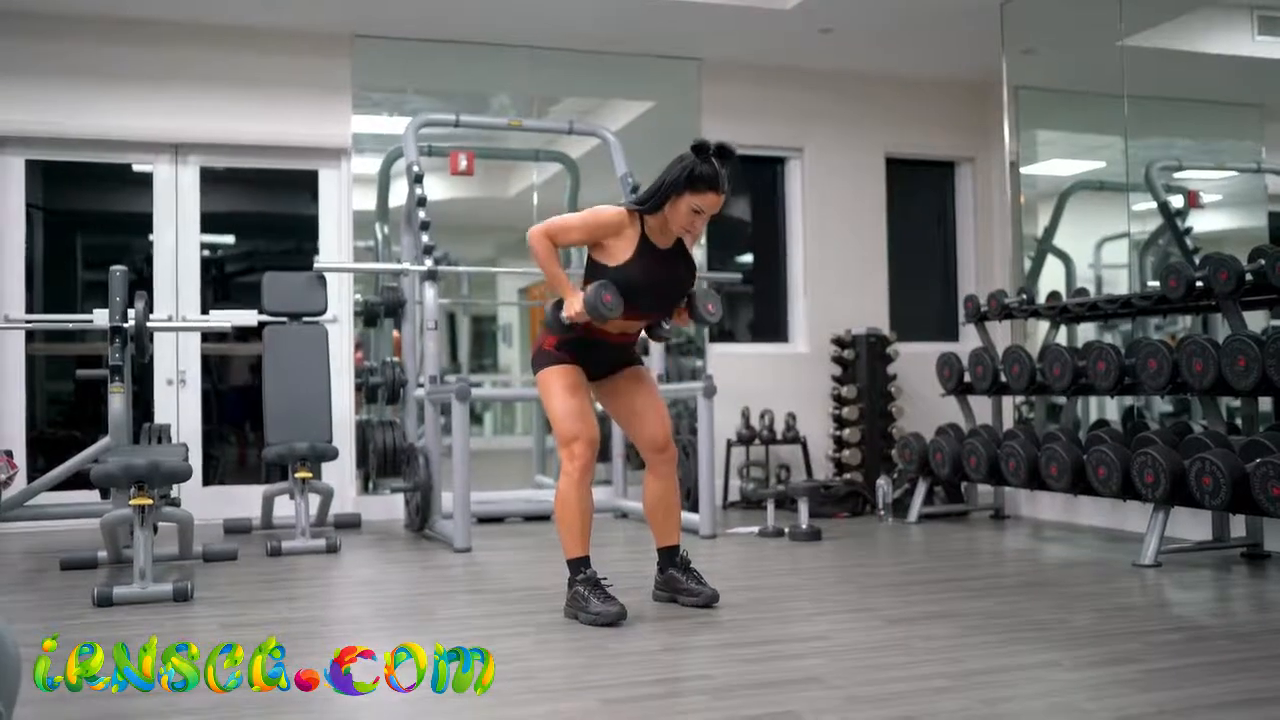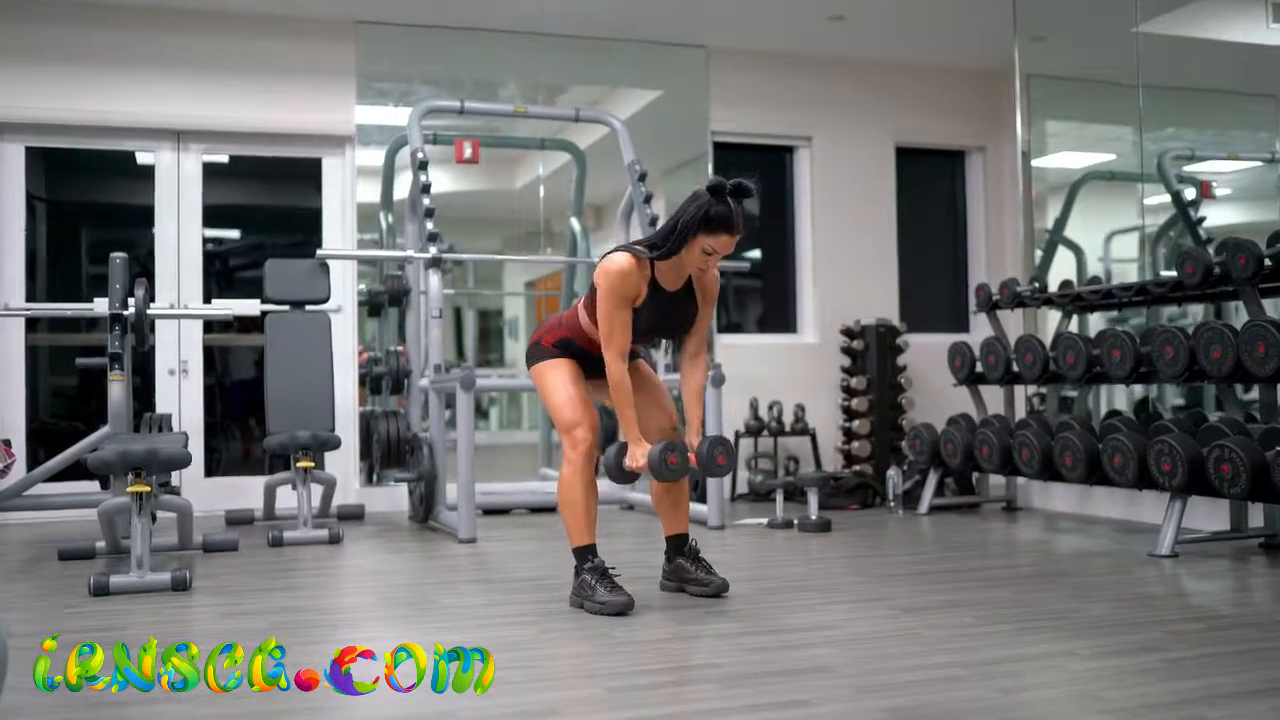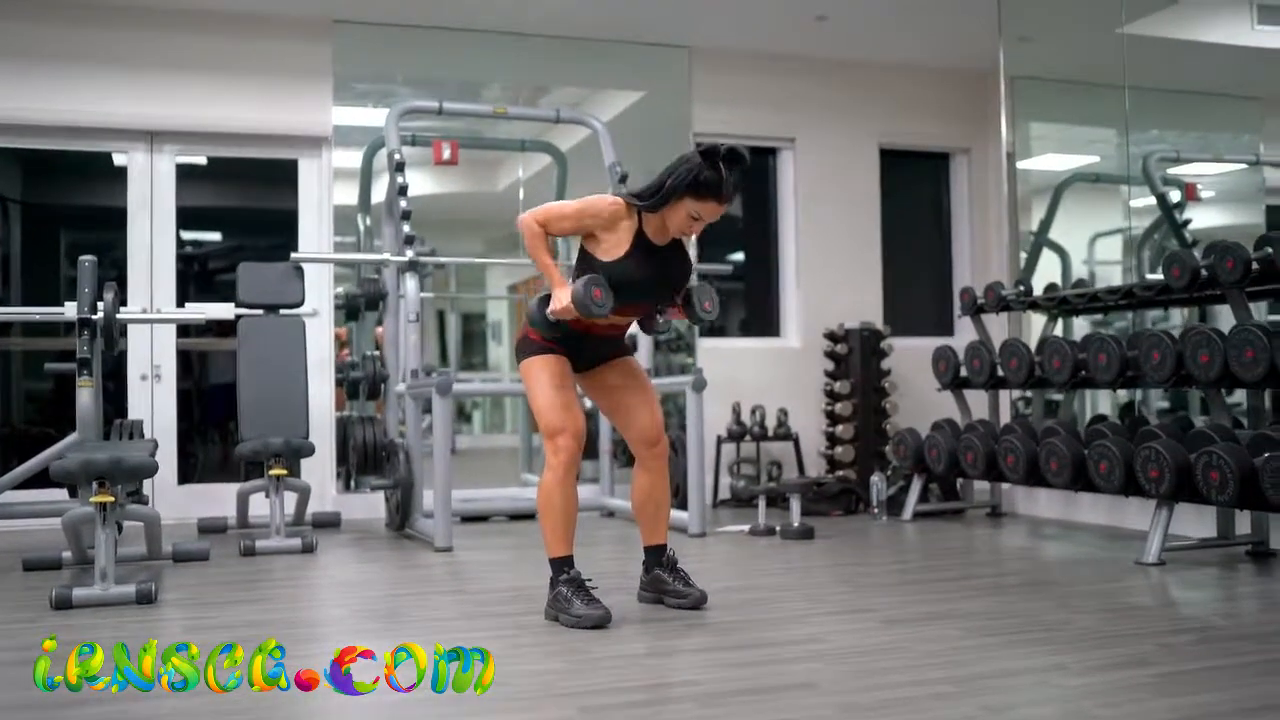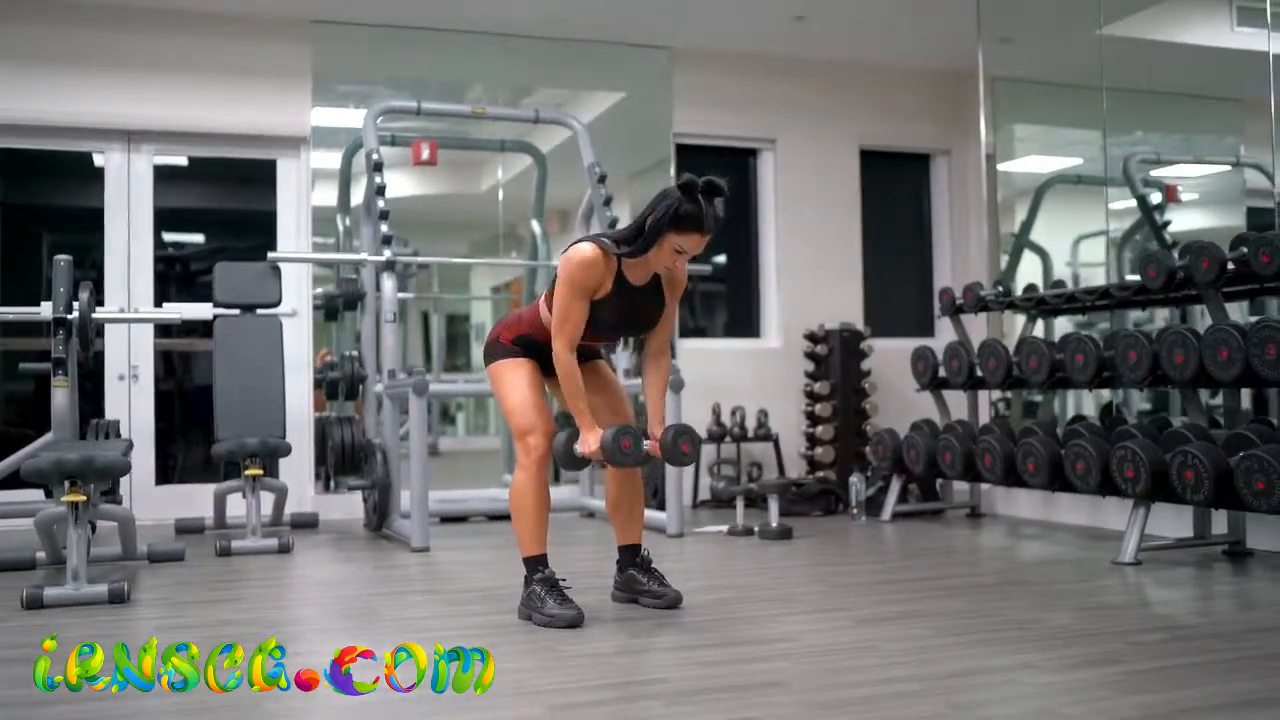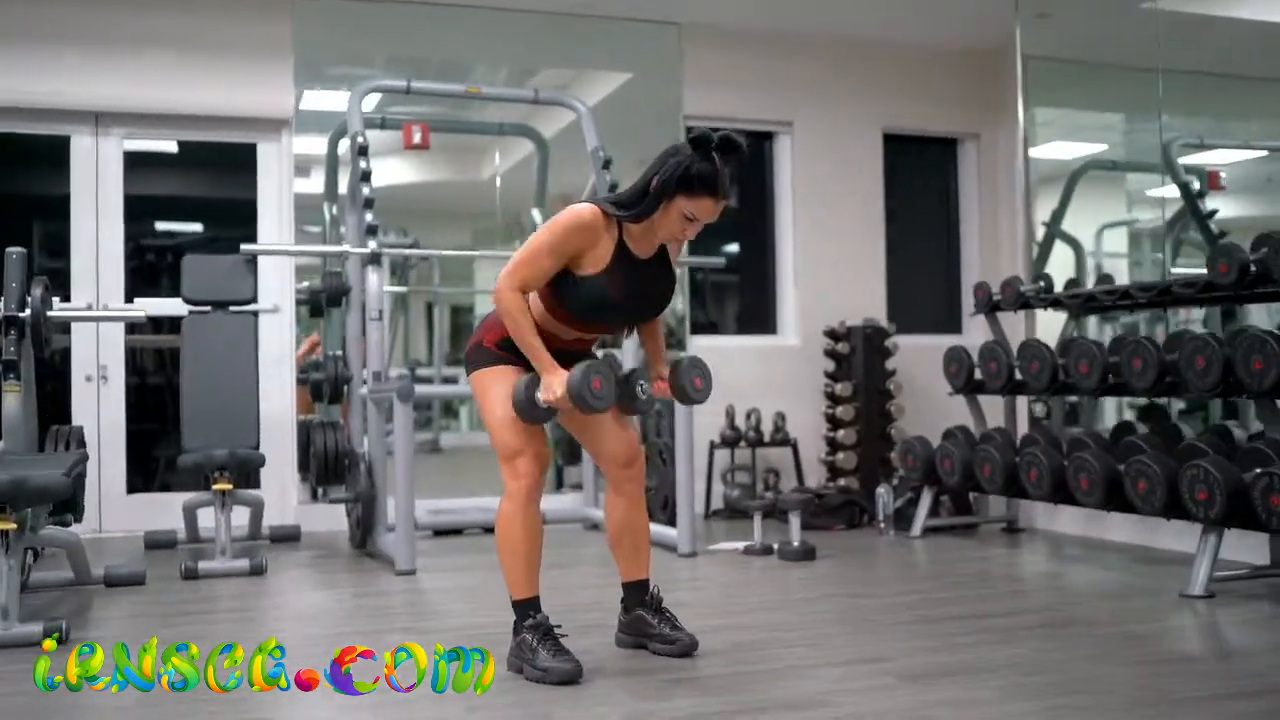
dt=1s
person 1, frame 1
left shoulder: (689, 234)
right shoulder: (614, 223)
right elbow: (539, 235)
left wrist: (676, 307)
right wrist: (569, 293)
left hip: (621, 353)
right hip: (567, 346)
left knee: (662, 449)
right knee: (581, 449)
left ankle: (671, 569)
right ankle: (580, 583)
person 1, frame 2
left shoulder: (706, 279)
right shoulder: (623, 268)
left elbow: (695, 356)
right elbow: (614, 359)
left wrist: (694, 432)
right wrist: (634, 440)
left hip: (616, 353)
right hip: (560, 348)
left knee: (670, 439)
right knee: (582, 438)
left ankle: (679, 558)
right ankle: (587, 572)
person 1, frame 3
left shoulder: (680, 230)
right shoulder: (611, 214)
right elbow: (530, 222)
left wrist: (675, 301)
right wrist: (558, 287)
left hip: (608, 343)
right hip: (550, 337)
left knee: (653, 442)
right knee: (566, 442)
left ankle: (657, 568)
right ankle: (563, 583)
person 1, frame 4
left shoulder: (672, 275)
right shoulder: (589, 259)
left elbow: (657, 350)
right elbow: (561, 344)
left wrist: (655, 425)
right wrist: (586, 426)
left hip: (581, 352)
right hip: (521, 344)
right knee: (537, 445)
left ankle: (631, 569)
right ankle: (536, 584)
person 1, frame 5
left shoulder: (668, 243)
right shoulder: (585, 223)
right elbow: (507, 288)
left wrist: (657, 366)
right wrist: (548, 373)
left hip: (572, 352)
right hip: (504, 348)
left knee: (627, 462)
right knee: (526, 466)
left ankle: (638, 609)
right ankle: (528, 629)
